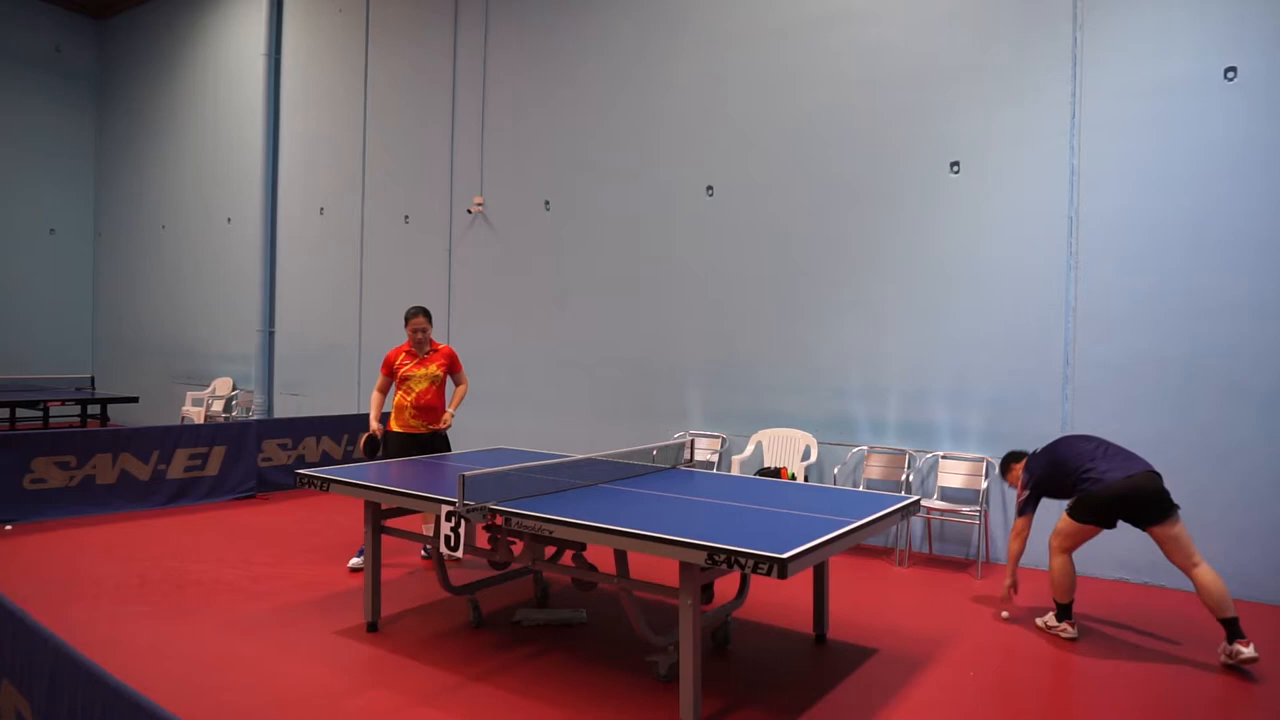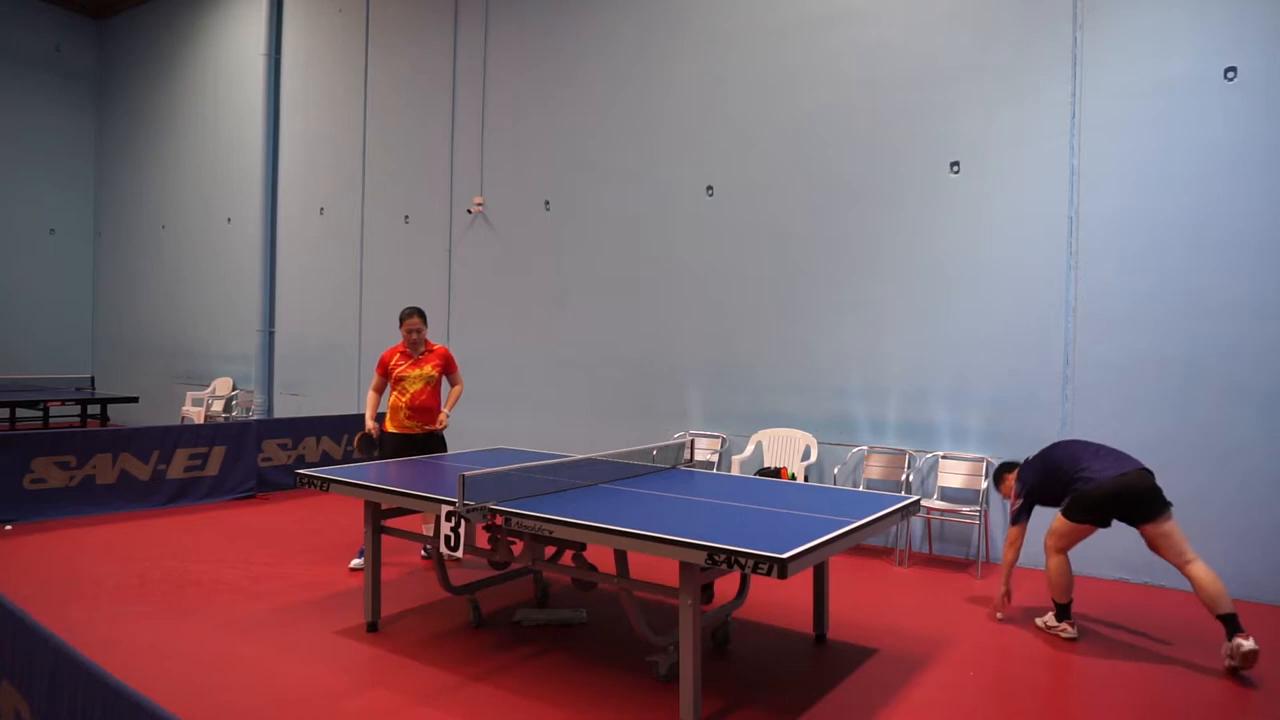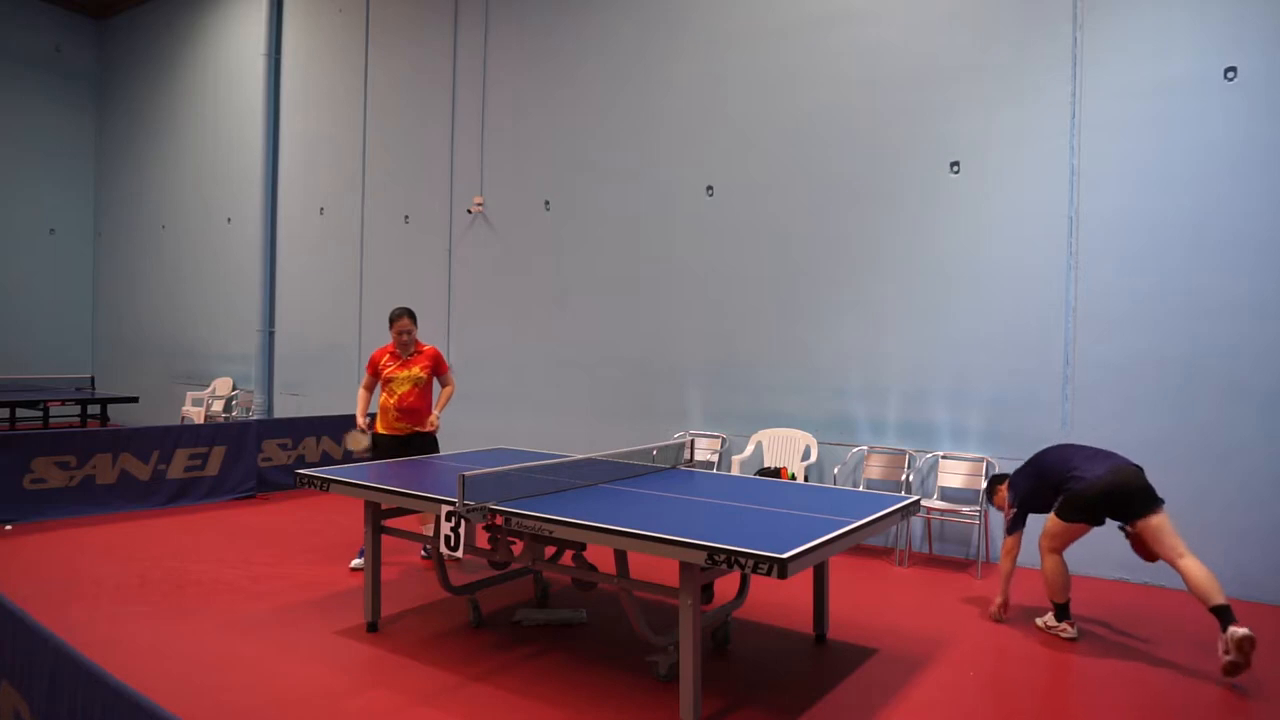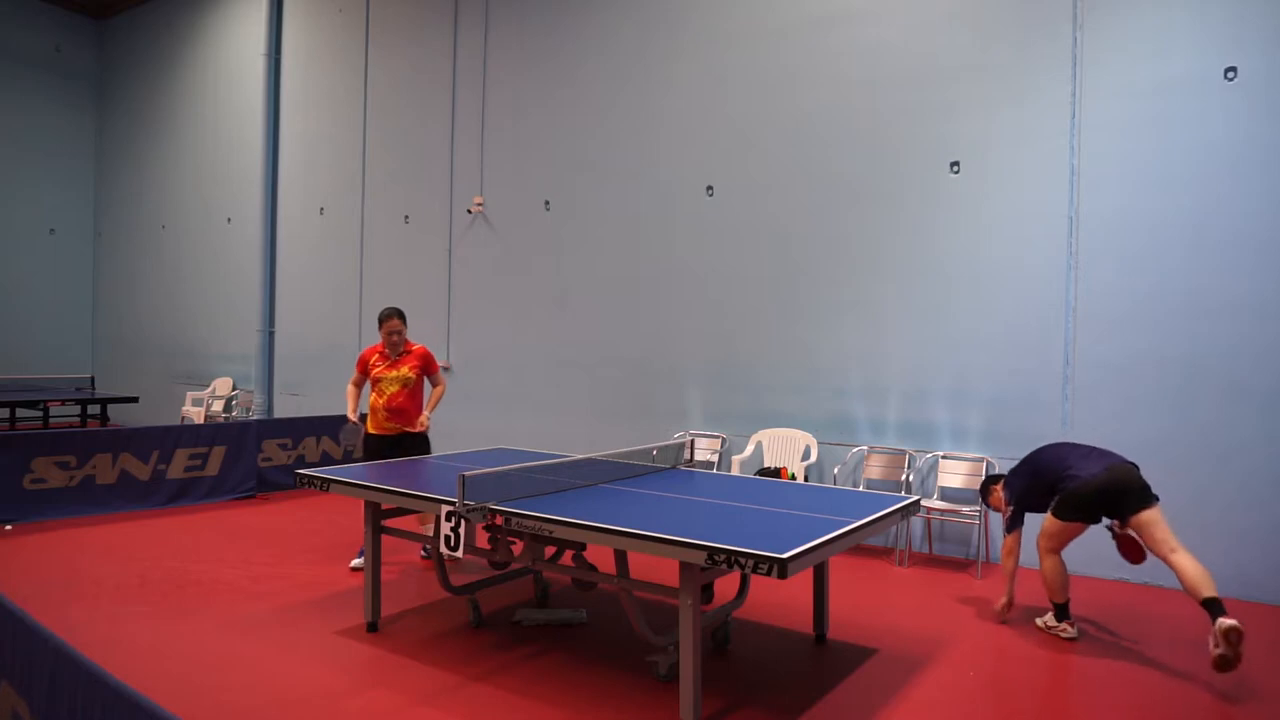
dt=0.1s
person 1, frame 1
left shoulder: (1031, 471)
right shoulder: (1068, 446)
left elbow: (1020, 531)
left wrist: (1011, 574)
left hip: (1103, 489)
right hip: (1146, 479)
left knee: (1059, 547)
right knee: (1193, 563)
left ankle: (1062, 619)
right ankle: (1237, 641)
person 1, frame 2
left shoulder: (1023, 481)
right shoulder: (1053, 456)
left elbow: (1014, 541)
left wrist: (1005, 584)
left hip: (1095, 489)
right hip: (1138, 477)
left knee: (1055, 547)
right knee: (1187, 560)
left ankle: (1062, 620)
right ankle: (1237, 635)
person 1, frame 3
left shoulder: (1017, 489)
left elbow: (1010, 548)
left wrist: (1003, 594)
right wrist: (1130, 516)
left hip: (1090, 488)
right hip: (1130, 475)
left knee: (1049, 547)
right knee: (1180, 555)
left ankle: (1061, 620)
right ankle: (1230, 627)
person 1, frame 4
left shoulder: (1013, 488)
left elbow: (1011, 548)
left wrist: (1008, 594)
right wrist: (1120, 515)
left hip: (1084, 485)
right hip: (1125, 472)
left knee: (1047, 547)
right knee: (1172, 550)
left ankle: (1061, 619)
right ankle: (1220, 618)
person 2, frame 1
left shoulder: (446, 354)
right shoulder: (394, 356)
left elbow: (462, 383)
right elbow: (380, 390)
left wrist: (451, 411)
right wrist: (374, 419)
left hip: (433, 432)
right hip: (400, 431)
left ankle: (430, 544)
right ankle: (368, 547)
person 2, frame 2
left shoulder: (442, 354)
right shoulder: (389, 357)
left elbow: (457, 384)
right elbow: (375, 390)
left wrist: (446, 411)
right wrist: (369, 419)
left hip: (430, 432)
right hip: (396, 432)
left ankle: (430, 544)
right ankle: (369, 547)
person 2, frame 3
left shoulder: (432, 355)
right shoulder: (380, 357)
left elbow: (449, 385)
right elbow: (366, 388)
left wrist: (436, 413)
right wrist: (361, 414)
left hip: (421, 433)
right hip: (387, 433)
left ankle: (430, 545)
right ankle: (368, 548)
person 2, frame 4
left shoulder: (421, 354)
right shoulder: (368, 356)
left elbow: (439, 385)
right elbow: (354, 384)
left wrist: (426, 413)
right wrist: (351, 410)
left hip: (412, 433)
right hip: (377, 433)
left ankle: (429, 544)
right ankle: (368, 548)
